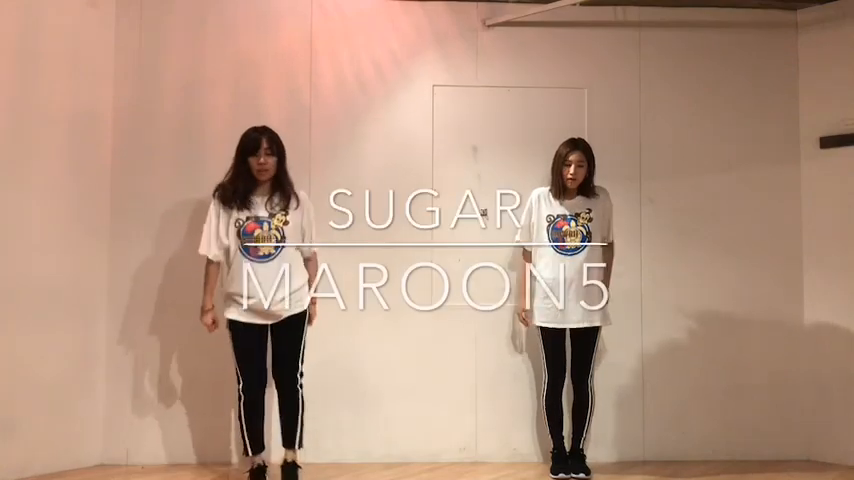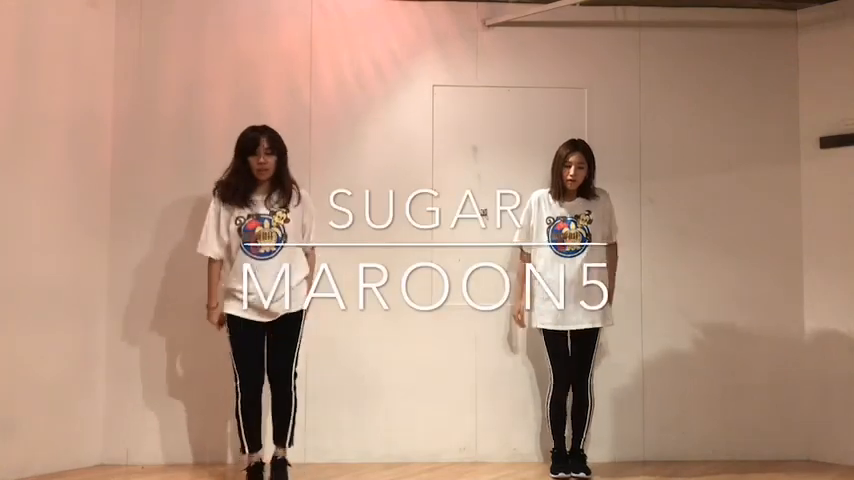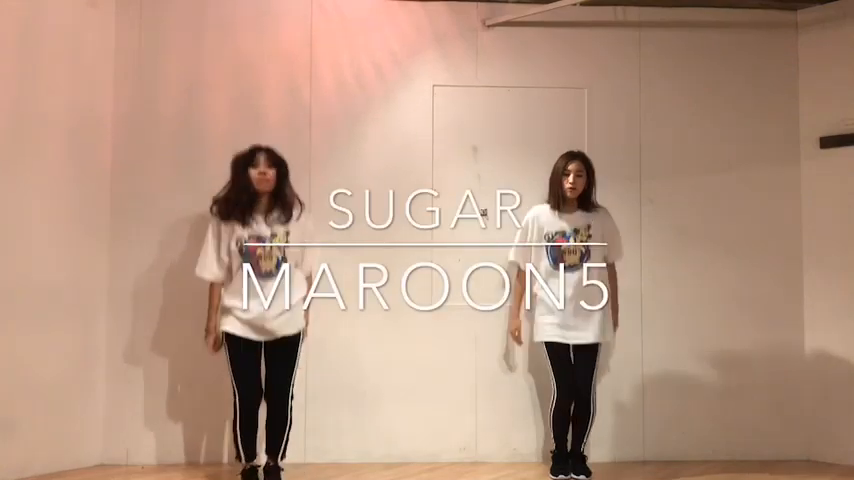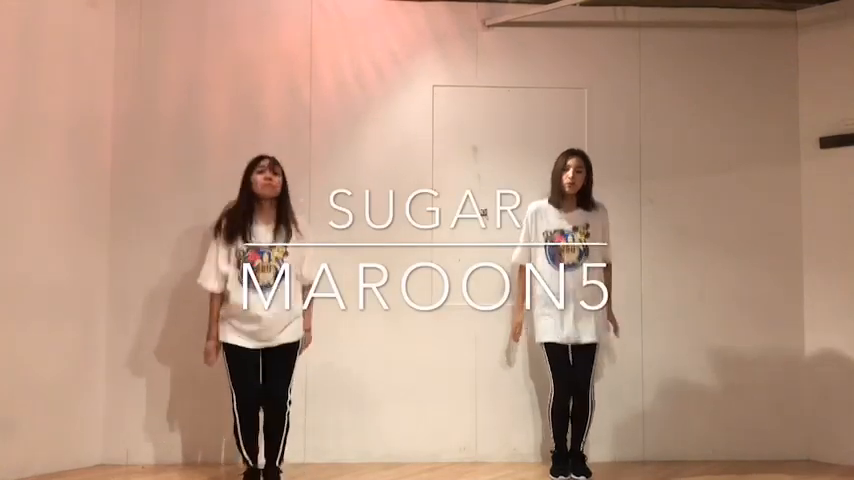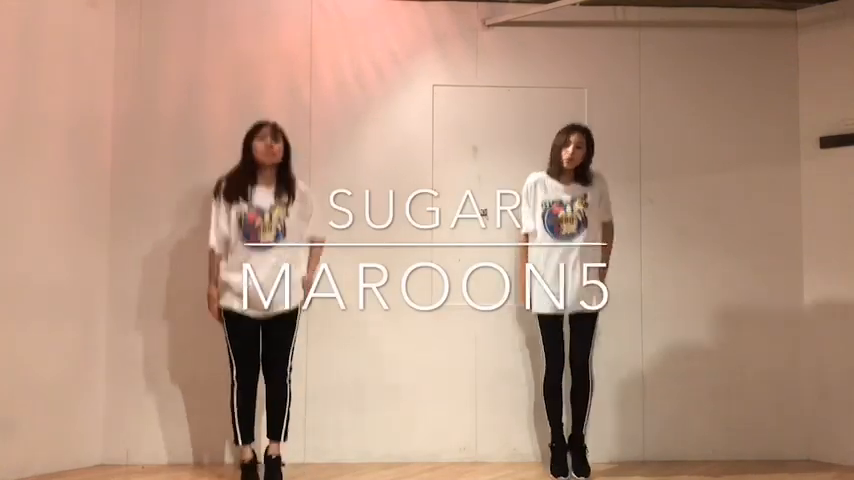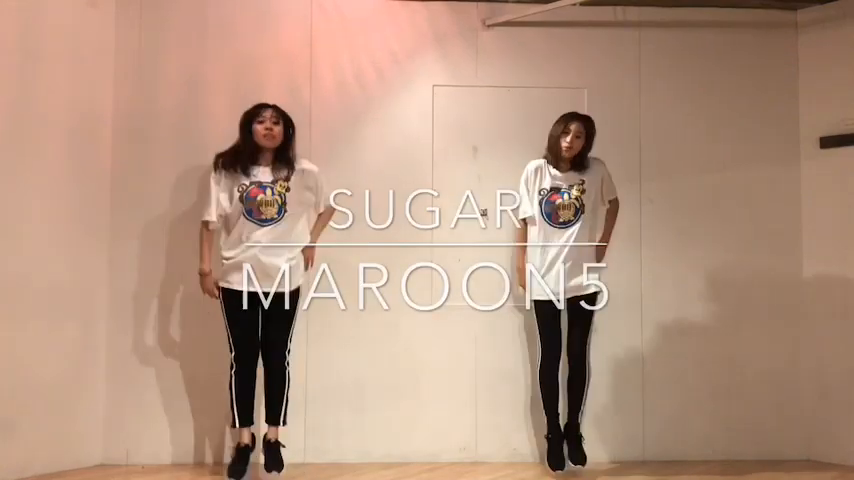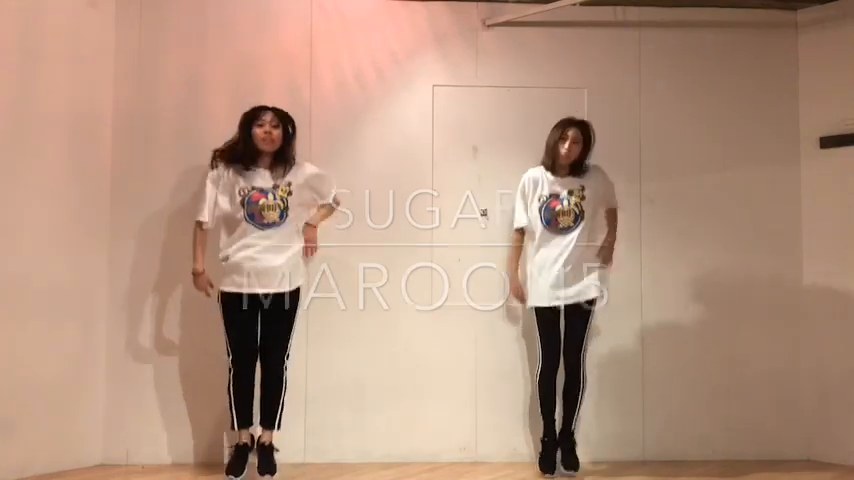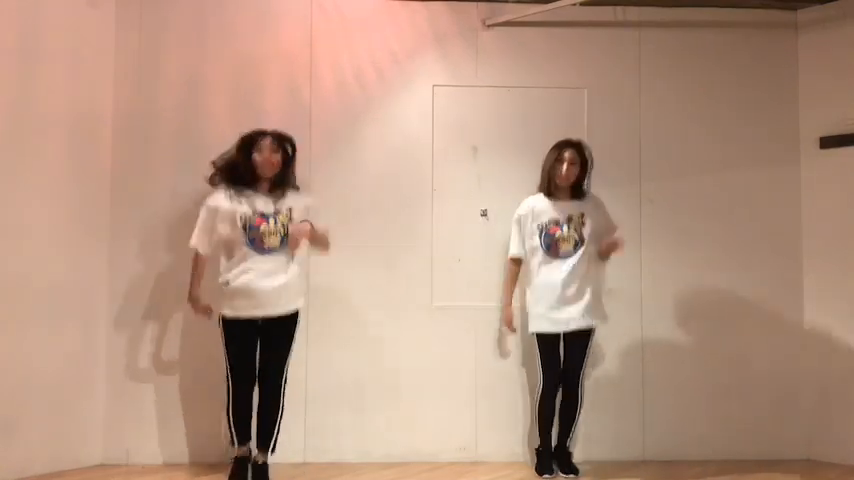
dt=0.1s
person 1, frame 1
left shoulder: (296, 200)
right shoulder: (225, 201)
left elbow: (309, 254)
right elbow: (214, 256)
left wrist: (312, 298)
right wrist: (208, 304)
left hip: (290, 306)
right hip: (243, 310)
left knee: (288, 380)
right knee: (250, 386)
person 1, frame 2
left shoulder: (296, 198)
right shoulder: (226, 198)
left elbow: (308, 249)
right elbow: (216, 254)
left wrist: (306, 290)
right wrist: (213, 302)
left hip: (288, 304)
right hip: (242, 306)
left knee: (283, 379)
right knee: (248, 383)
person 1, frame 3
left shoulder: (295, 214)
right shoulder: (225, 216)
left elbow: (306, 270)
right elbow: (216, 275)
left wrist: (304, 311)
right wrist: (213, 323)
left hip: (286, 324)
right hip: (240, 324)
left knee: (280, 396)
right knee: (247, 398)
person 1, frame 4
left shoulder: (294, 228)
right shoulder: (229, 228)
left elbow: (306, 281)
right elbow: (215, 285)
left wrist: (307, 321)
right wrist: (210, 335)
left hip: (282, 333)
right hip: (238, 333)
left knee: (276, 402)
right knee: (245, 404)
person 1, frame 5
left shoulder: (298, 194)
right shoulder: (230, 191)
left elbow: (316, 238)
right elbow: (217, 244)
left wrist: (309, 274)
right wrist: (212, 290)
left hip: (284, 301)
right hip: (239, 301)
left knee: (278, 375)
right knee: (244, 377)
person 1, frame 6
left shoulder: (301, 172)
right shoulder: (227, 170)
left elbow: (327, 204)
right elbow: (210, 219)
left wrist: (312, 238)
right wrist: (205, 265)
left hip: (285, 279)
right hip: (238, 279)
left knee: (277, 357)
right knee: (243, 357)
left ankle: (273, 437)
right ankle: (244, 440)
person 1, frame 7
left shoulder: (300, 174)
right shoulder: (225, 171)
left elbow: (331, 200)
right elbow: (204, 219)
left wrist: (313, 224)
right wrist: (198, 264)
left hip: (284, 281)
right hip: (238, 281)
left knee: (275, 361)
right knee: (241, 360)
left ankle: (266, 440)
right ankle: (243, 440)
person 1, frame 8
left shoulder: (294, 199)
right shoulder: (225, 198)
left elbow: (322, 243)
right elbow: (202, 247)
left wrist: (311, 233)
right wrist: (193, 291)
left hip: (283, 305)
right hip: (239, 305)
left knee: (273, 382)
right knee: (240, 381)
person 2, frame 1
left shoulder: (601, 199)
right shoulder: (539, 199)
left elbow: (607, 246)
right elbow: (528, 253)
left wrist: (604, 288)
right wrist: (523, 298)
left hip: (588, 306)
right hip: (549, 305)
left knee: (582, 380)
right knee: (554, 380)
left ankle: (577, 452)
right ankle: (558, 451)
person 2, frame 2
left shoulder: (600, 201)
right shoulder: (539, 201)
left elbow: (610, 246)
right elbow: (525, 251)
left wrist: (610, 288)
right wrist: (520, 298)
left hip: (588, 307)
right hip: (550, 307)
left knee: (582, 380)
right knee: (561, 380)
right ankle: (559, 452)
person 2, frame 3
left shoulder: (600, 216)
right shoulder: (537, 216)
left elbow: (609, 264)
right elbow: (523, 267)
left wrist: (614, 308)
right wrist: (515, 314)
left hip: (589, 319)
right hip: (551, 320)
left knee: (585, 391)
right knee: (564, 390)
person 2, frame 4
left shoulder: (597, 213)
right shoulder: (536, 212)
left elbow: (604, 264)
right elbow: (524, 263)
left wrist: (608, 307)
right wrist: (519, 312)
left hip: (587, 316)
right hip: (549, 315)
left knee: (583, 390)
right knee: (562, 389)
person 2, frame 5
left shoulder: (596, 185)
right shoulder: (536, 183)
left elbow: (606, 226)
right elbow: (528, 234)
left wrist: (603, 271)
right wrist: (524, 279)
left hip: (584, 290)
right hip: (547, 290)
left knee: (581, 367)
right knee: (554, 367)
left ankle: (577, 442)
right ankle: (558, 443)
person 2, frame 6
left shoulder: (595, 170)
right shoulder: (536, 170)
left elbow: (612, 202)
right elbow: (525, 219)
left wrist: (603, 242)
right wrist: (520, 263)
left hip: (582, 277)
right hip: (544, 278)
left knee: (578, 355)
right knee: (550, 355)
left ankle: (573, 431)
right ankle: (554, 433)
person 2, frame 7
left shoulder: (594, 177)
right shoulder: (533, 178)
left elbow: (611, 211)
right elbow: (520, 228)
left wrist: (608, 245)
right wrist: (513, 273)
left hip: (582, 282)
right hip: (544, 284)
left knee: (574, 362)
right knee: (549, 362)
left ankle: (567, 438)
right ankle: (549, 439)
person 2, frame 8
left shoulder: (592, 206)
right shoulder: (531, 207)
left elbow: (602, 253)
right elbow: (516, 258)
left wrist: (611, 246)
right wrist: (507, 302)
left hip: (582, 307)
right hip: (545, 308)
left knee: (572, 382)
right knee: (550, 382)
left ankle: (562, 450)
right ankle: (544, 450)
